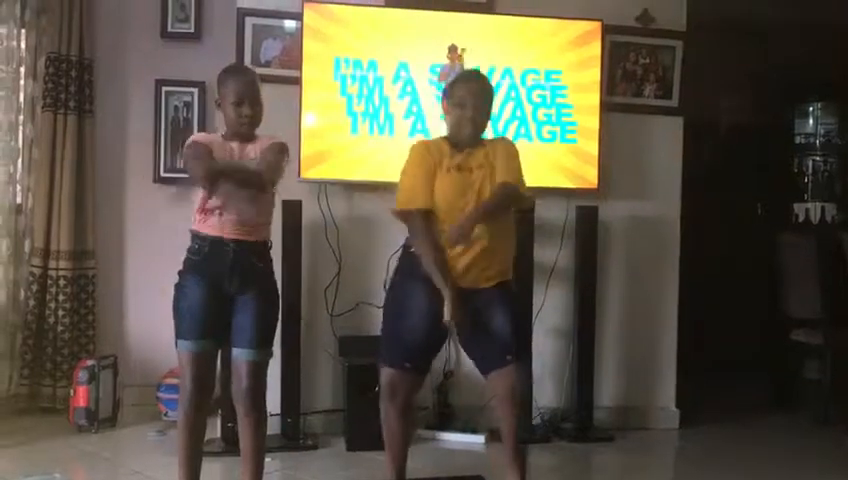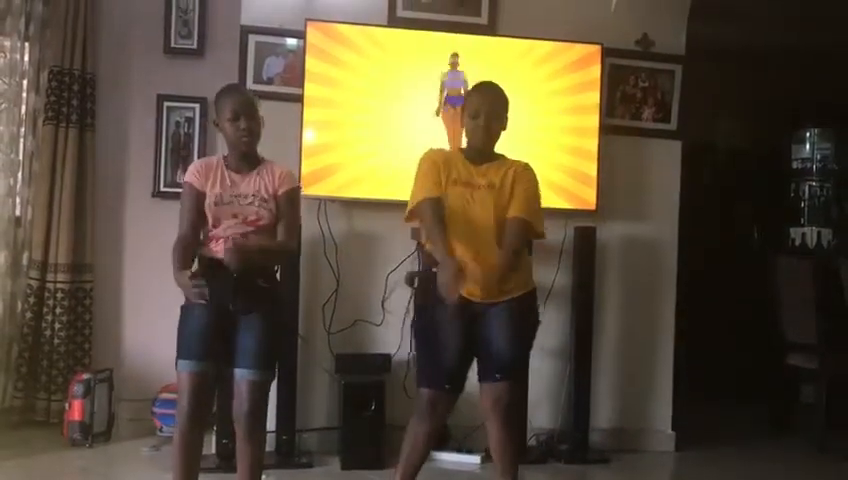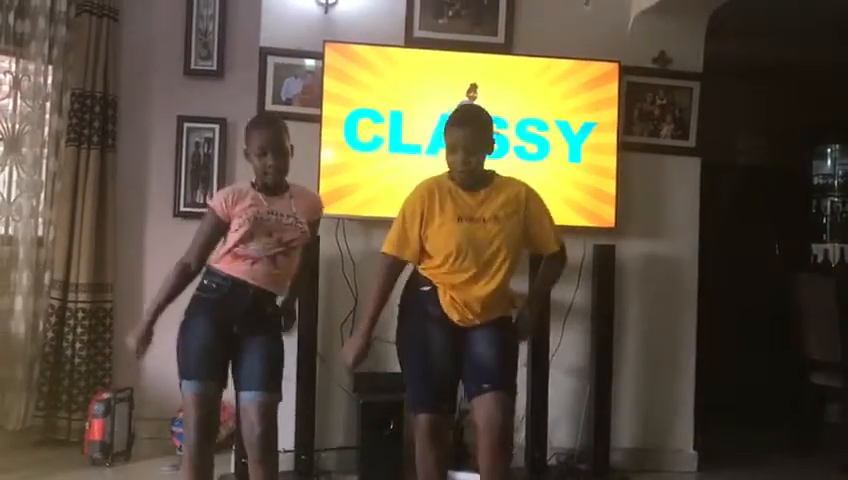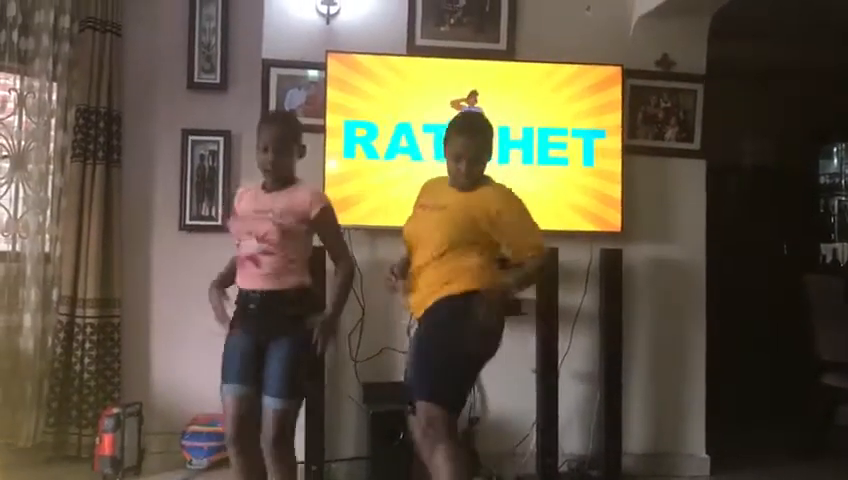
dt=1s
person 1, frame 1
left shoulder: (501, 149)
right shoulder: (424, 153)
left elbow: (509, 195)
right elbow: (418, 221)
left wrist: (474, 216)
right wrist: (447, 291)
left hip: (487, 283)
right hip: (423, 276)
left knee: (511, 384)
right knee: (394, 383)
person 1, frame 2
left shoulder: (519, 173)
right shoulder: (436, 162)
left elbow: (519, 235)
right elbow: (427, 214)
left wrist: (497, 276)
right wrist: (447, 262)
left hip: (508, 298)
right hip: (448, 294)
left knee: (499, 402)
right knee: (432, 401)
person 1, frame 3
left shoulder: (519, 196)
right shoulder: (428, 195)
left elbow: (555, 254)
right elbow: (391, 263)
left wrist: (531, 308)
right wrist: (364, 332)
left hip: (490, 319)
right hip: (429, 313)
left knee: (494, 419)
right knee: (428, 424)
person 1, frame 4
left shoulder: (498, 200)
right shoulder: (429, 189)
left elbow: (535, 258)
left wrist: (501, 290)
right wrist: (402, 266)
left hip: (465, 312)
right hip: (432, 315)
left knee: (433, 422)
right knee: (422, 427)
person 2, frame 1
left shoulder: (271, 147)
right shoulder: (202, 143)
left elbow: (261, 177)
right elbow: (203, 174)
left wrist: (221, 171)
right wrist: (238, 189)
left hip: (253, 267)
right hip: (203, 264)
left knee: (249, 388)
right knee: (194, 386)
person 2, frame 2
left shoulder: (281, 178)
right shoulder: (201, 172)
left elbow: (288, 242)
right elbow: (187, 236)
left wrist: (252, 249)
right wrist: (181, 273)
left hip: (259, 291)
right hip: (211, 289)
left knee: (250, 409)
right knee: (191, 404)
person 2, frame 3
left shoulder: (309, 204)
right shoulder: (230, 199)
right elbow: (190, 262)
left wrist: (291, 299)
right wrist: (149, 319)
left hip: (262, 316)
right hip: (212, 306)
left knee: (261, 432)
right knee: (199, 427)
person 2, frame 4
left shoulder: (310, 199)
right shoulder: (245, 196)
left elbow: (344, 264)
left wrist: (331, 315)
right wrist: (218, 284)
left hip: (291, 317)
right hip: (247, 317)
left knee: (275, 437)
right knee: (238, 432)
